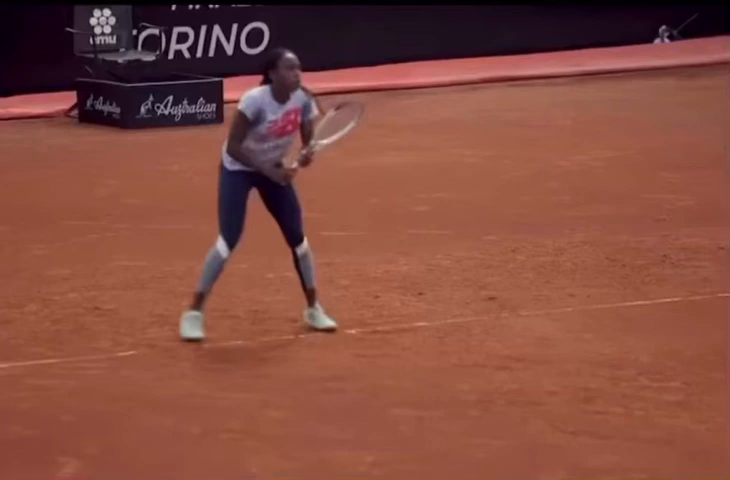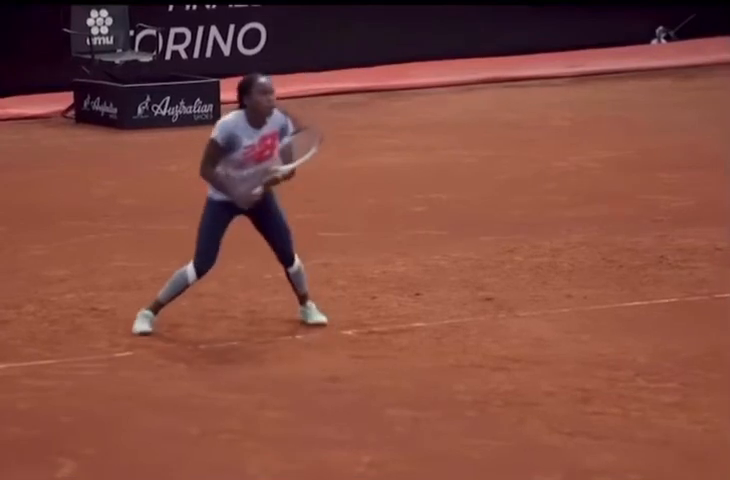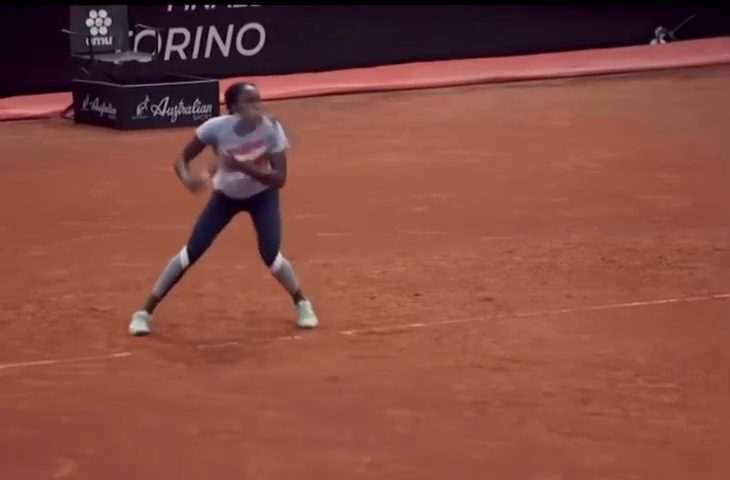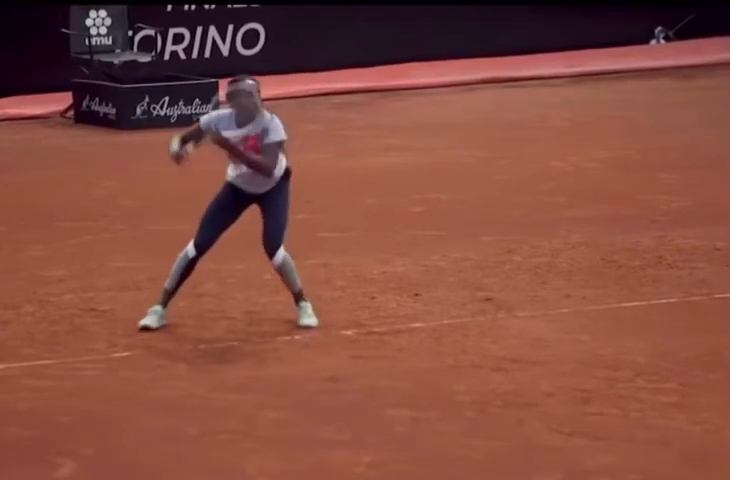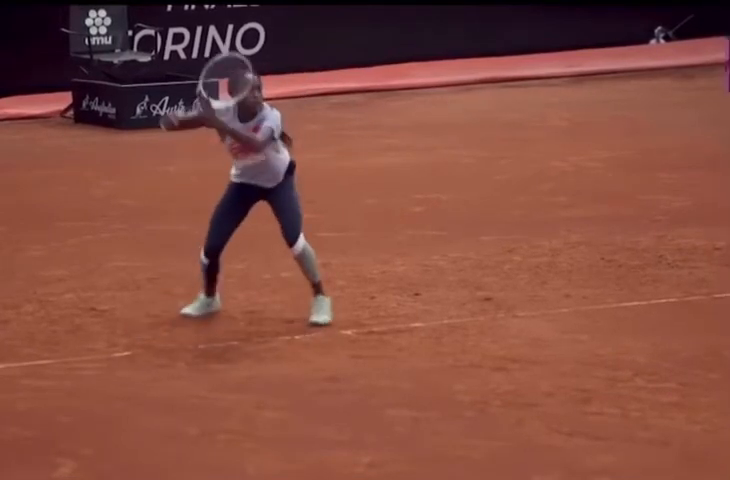
dt=1s
person 1, frame 1
left shoulder: (303, 100)
right shoulder: (255, 100)
left elbow: (309, 141)
right elbow: (233, 147)
left wrist: (307, 156)
right wrist: (269, 171)
left hip: (273, 170)
right hip: (238, 170)
left knee: (297, 238)
right knee: (228, 240)
left ankle: (313, 308)
right ankle: (194, 312)
person 1, frame 2
left shoulder: (281, 122)
right shoulder: (229, 126)
left elbow: (290, 167)
right elbow: (206, 169)
left wrist: (278, 176)
right wrist: (236, 194)
left hip: (260, 194)
right hip: (223, 198)
left knee: (287, 255)
right knee: (201, 265)
left ankle: (306, 305)
right ankle: (149, 312)
person 1, frame 3
left shoulder: (271, 129)
right shoulder: (216, 127)
left elbow: (280, 179)
right elbow: (182, 159)
left wrist: (242, 166)
right wrist: (187, 178)
left hip: (262, 195)
right hip: (225, 195)
left knee: (270, 255)
right knee: (191, 252)
left ankle: (302, 304)
right ankle: (145, 312)
person 1, frame 4
left shoulder: (270, 123)
right shoulder: (219, 119)
left elbow: (269, 168)
right elbow: (181, 140)
left wrist: (231, 148)
right wrist: (178, 149)
left hip: (273, 187)
right hip: (237, 186)
left knee: (273, 249)
right knee: (198, 245)
left ankle: (303, 304)
right ankle: (160, 308)
person 1, frame 5
left shoulder: (270, 115)
right shoulder: (222, 112)
left elbow: (257, 144)
right elbow: (173, 122)
left wrist: (219, 124)
right wrist: (171, 120)
left hip: (279, 180)
right hip: (243, 182)
left knee: (294, 239)
right knee: (211, 246)
left ankle: (320, 298)
right ankle: (209, 298)
